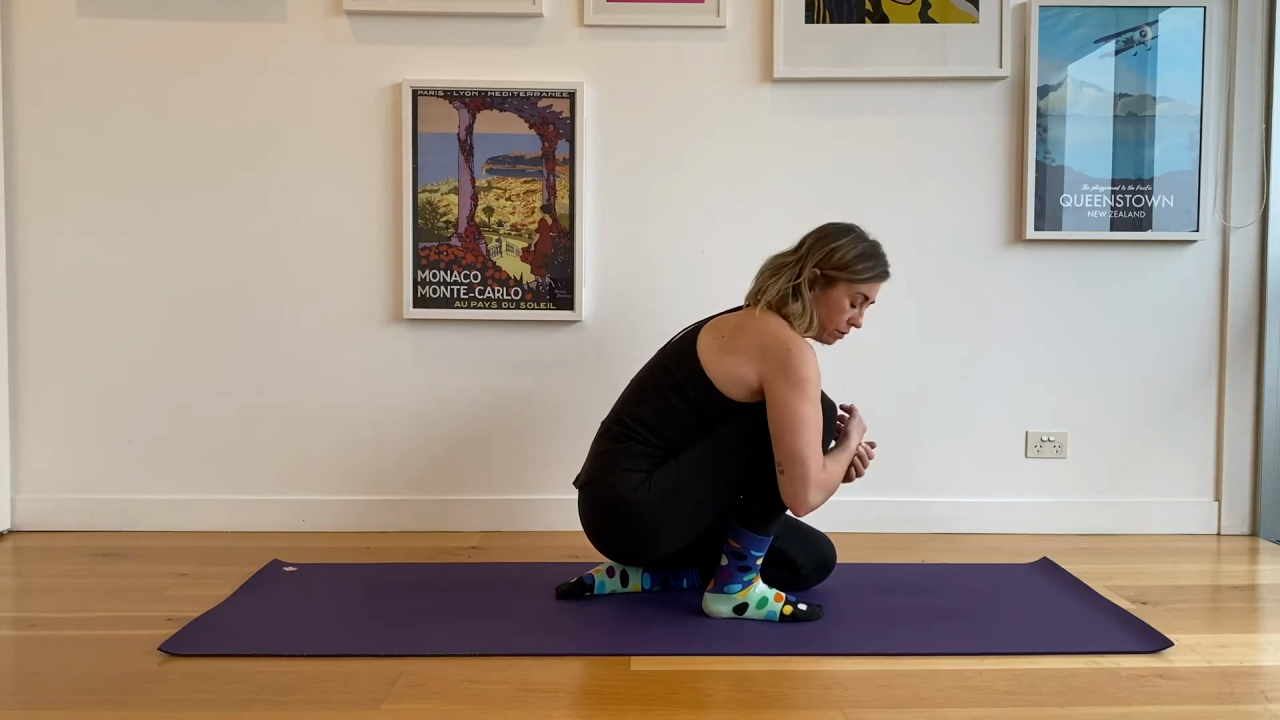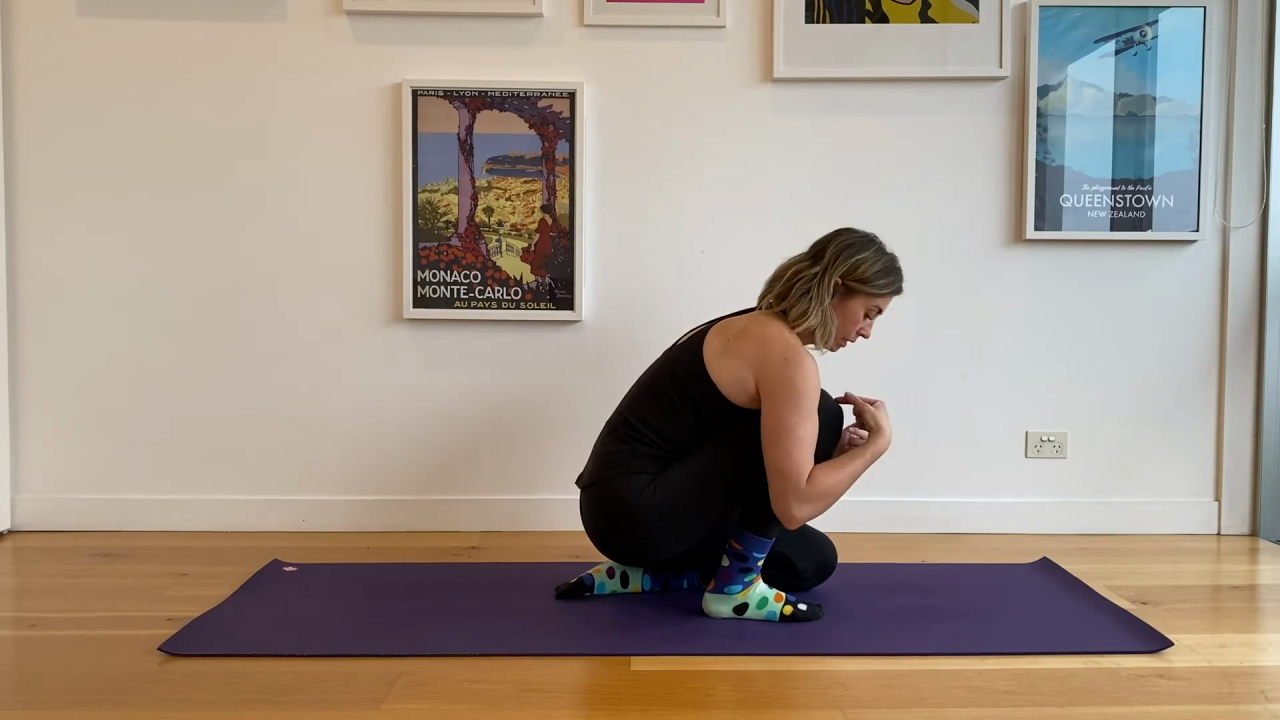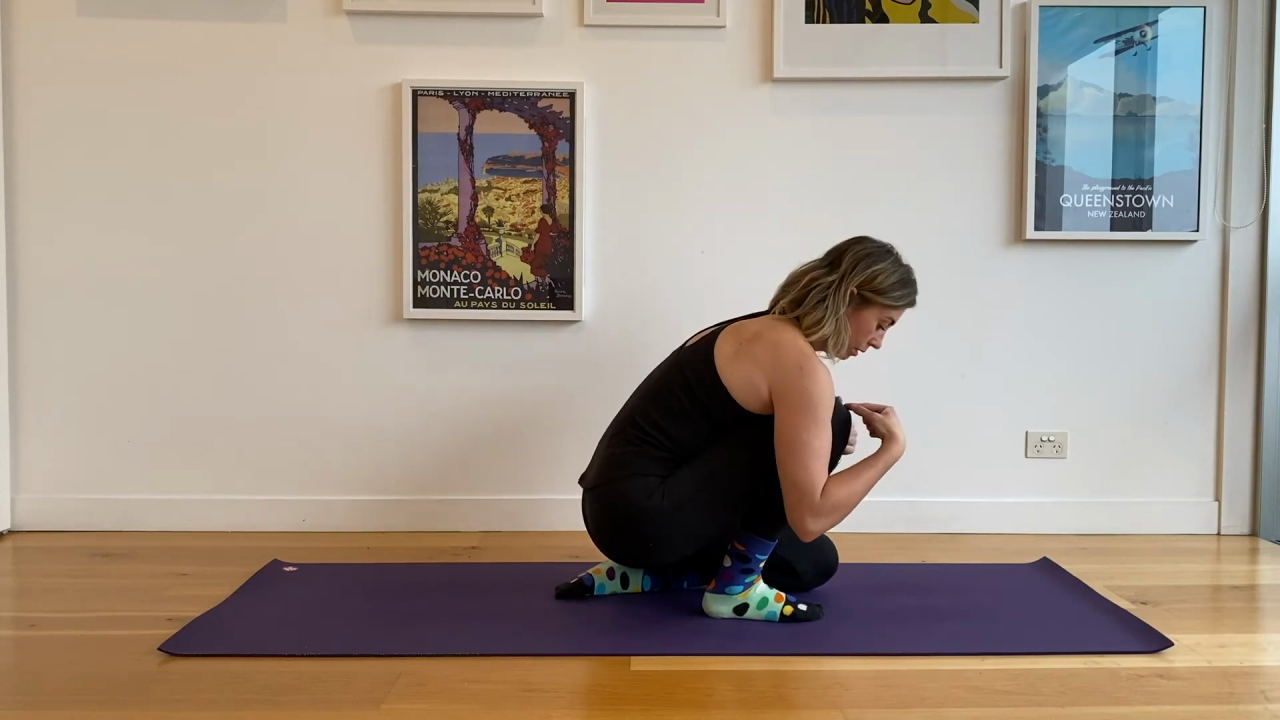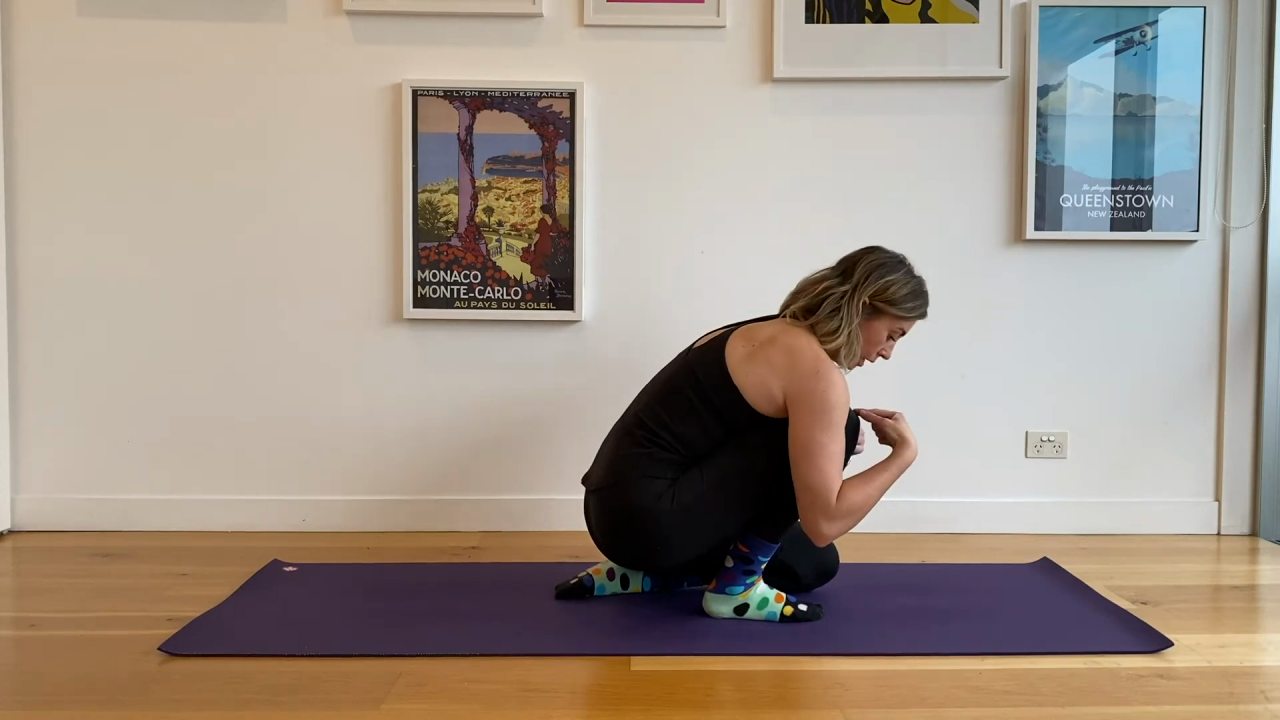
dt=0.3s
person 1, frame 1
left shoulder: (753, 327)
right shoulder: (786, 348)
right elbow: (803, 494)
left wrist: (838, 456)
right wrist: (850, 442)
left hip: (637, 500)
right hip: (632, 509)
left knee: (812, 560)
right knee: (813, 414)
left ankle: (638, 576)
right ankle: (735, 586)
person 1, frame 2
left shoulder: (759, 330)
right shoulder: (787, 356)
right elbow: (794, 504)
left wrist: (832, 452)
right wrist: (878, 441)
left hip: (628, 501)
right hip: (636, 512)
left knee: (813, 561)
right knee: (820, 414)
left ankle: (638, 576)
right ankle: (735, 586)
person 1, frame 3
left shoulder: (764, 332)
right shoulder: (801, 365)
right elbow: (809, 516)
left wrist: (823, 443)
right wrist: (893, 447)
left hip: (627, 502)
right hip: (640, 515)
left knee: (814, 563)
right knee: (833, 422)
left ankle: (638, 576)
right ankle: (735, 586)
person 1, frame 4
left shoulder: (773, 336)
right shoulder: (815, 370)
right elbow: (823, 522)
left wrist: (830, 445)
right wrist: (904, 452)
right hip: (647, 517)
left knee: (815, 565)
right knee: (840, 429)
left ankle: (640, 575)
right ankle: (736, 587)
